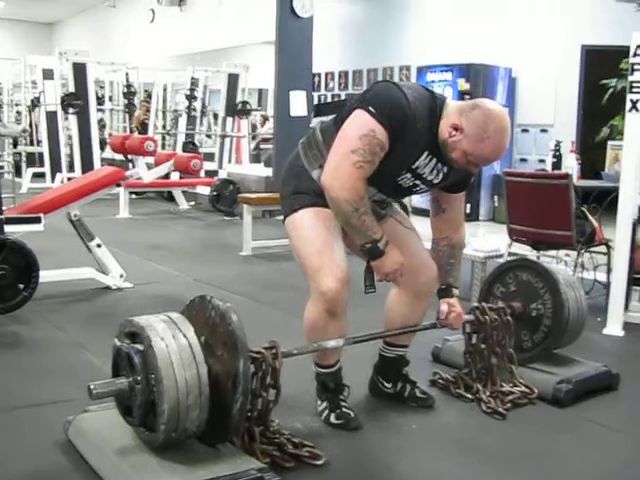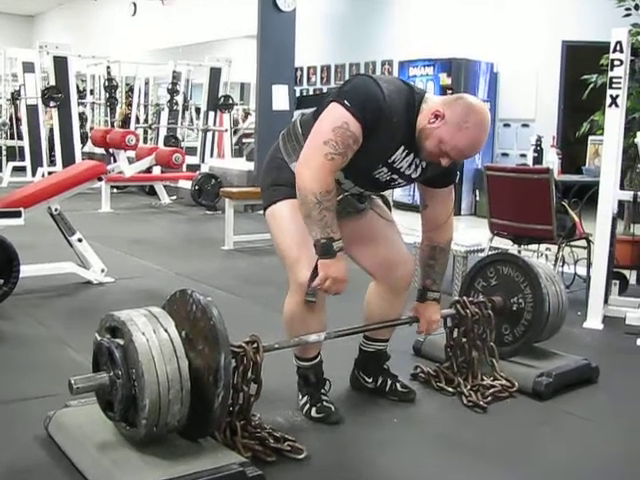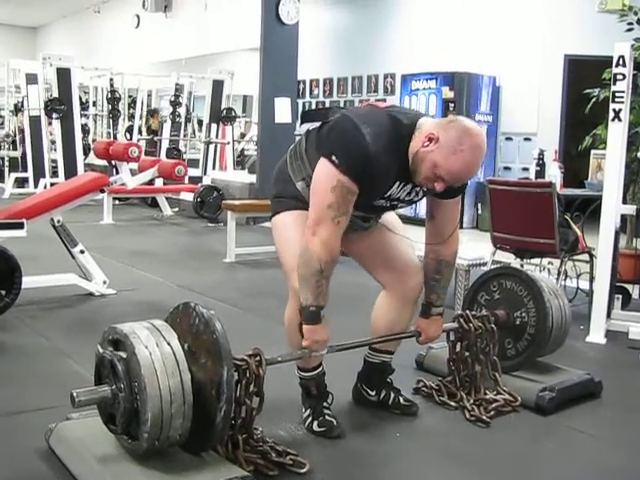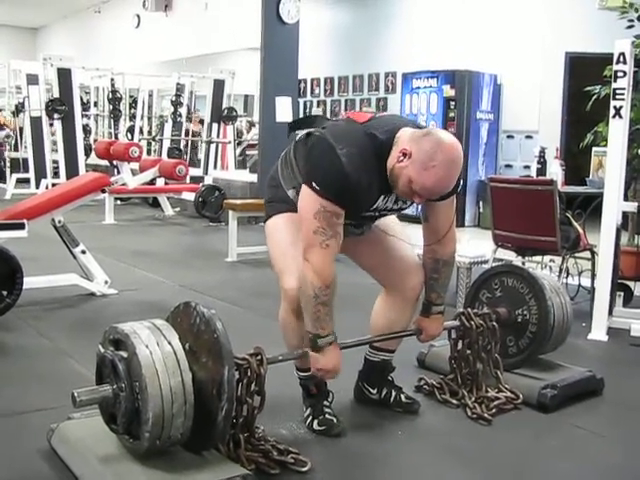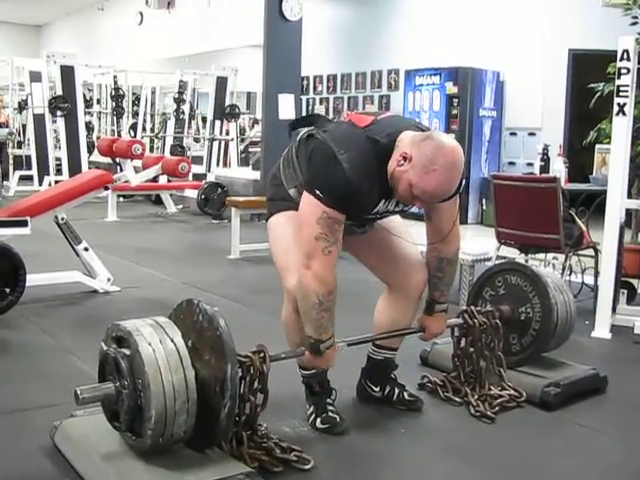
dt=1s
person 1, frame 1
left shoulder: (458, 163)
right shoulder: (396, 105)
left elbow: (449, 229)
right elbow: (338, 181)
left wrist: (448, 291)
right wrist: (378, 248)
left hip: (369, 196)
right hip: (314, 185)
left knee: (422, 275)
right knee: (331, 285)
left ankle: (388, 375)
right ankle: (329, 389)
person 1, frame 2
left shoulder: (441, 161)
right shoulder: (373, 99)
left elbow: (437, 227)
right elbow: (312, 172)
left wrist: (430, 297)
right wrist: (330, 252)
left hip: (349, 192)
right hip: (294, 178)
left knee: (400, 270)
right knee: (310, 278)
left ankle: (369, 369)
right ankle: (310, 383)
person 1, frame 3
left shoulder: (450, 163)
right shoulder: (362, 140)
left elbow: (443, 240)
right elbow: (322, 235)
left wrist: (433, 310)
right wrist: (314, 317)
left hip: (365, 204)
right hip: (301, 190)
left knee: (409, 280)
right knee: (305, 289)
left ankle: (372, 382)
right ankle: (313, 395)
person 1, frame 4
left shoulder: (436, 167)
right shoulder: (341, 161)
left elbow: (440, 240)
right elbow: (317, 261)
left wrist: (434, 309)
right wrist: (323, 343)
left hip: (360, 207)
right hip: (294, 196)
left knee: (410, 279)
right knee: (299, 289)
left ankle: (374, 379)
right ankle: (313, 393)
person 1, frame 5
left shoulder: (437, 166)
right shoulder: (342, 168)
left elbow: (444, 239)
right elbow: (316, 269)
left wrist: (437, 307)
right wrist: (321, 345)
left hip: (363, 204)
right hip: (296, 193)
left knee: (413, 276)
right knee: (299, 287)
left ankle: (377, 378)
right ankle: (317, 391)
